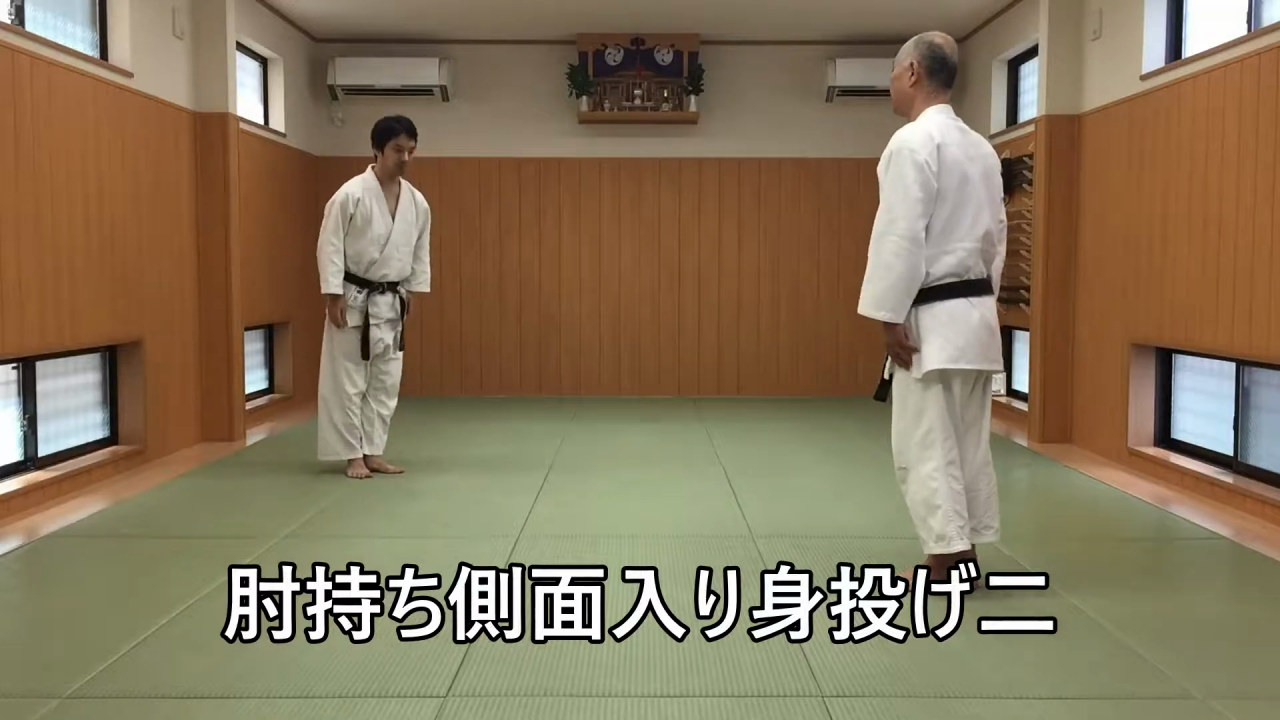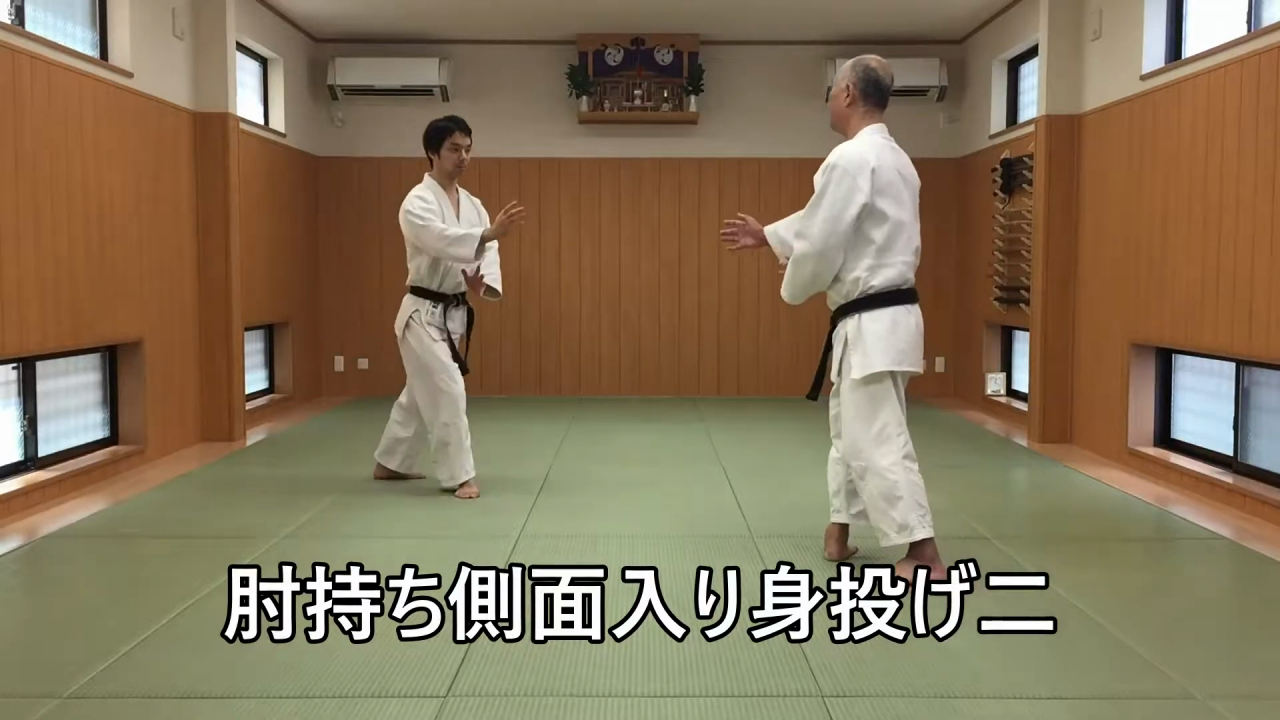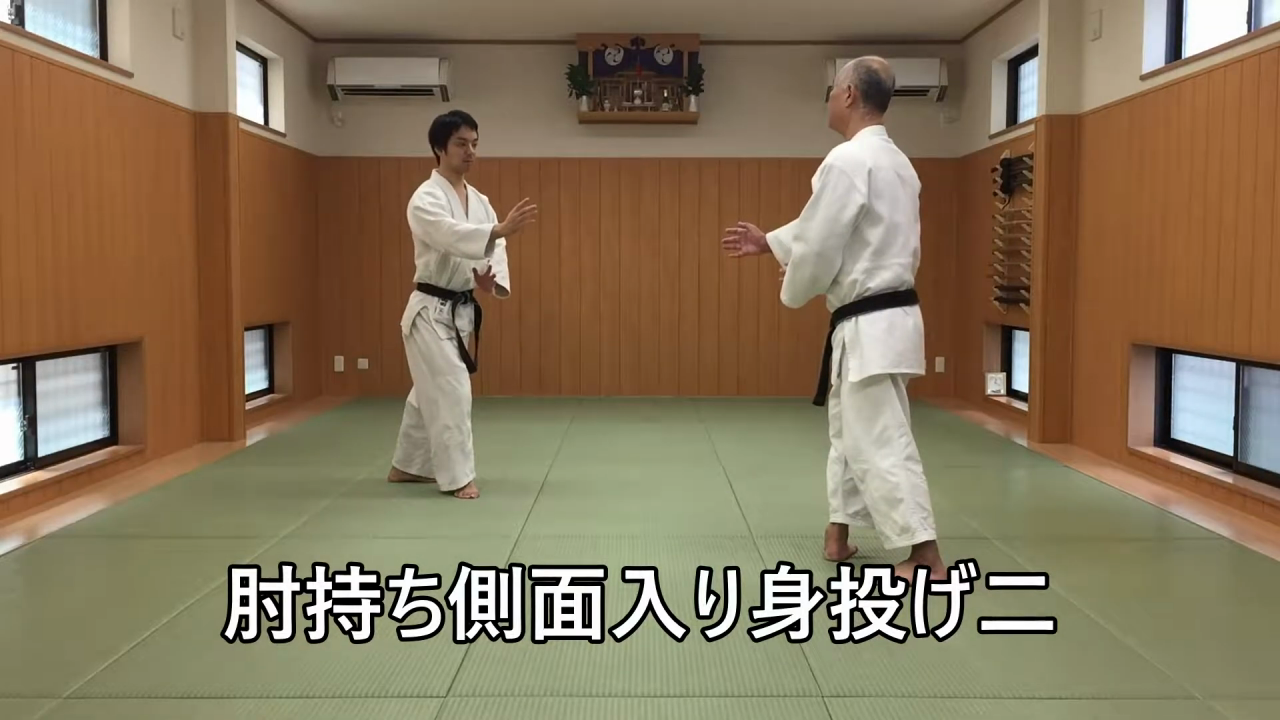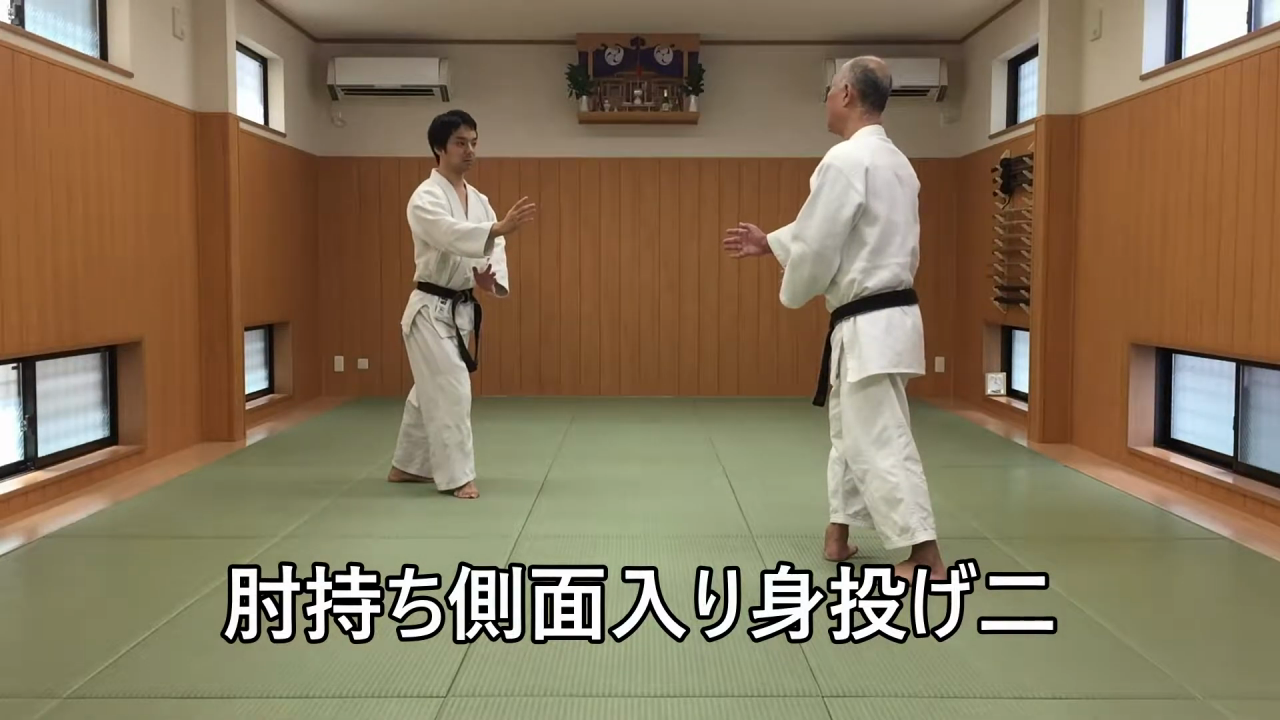
dt=1s
person 1, frame 1
left shoulder: (914, 141)
right shoulder: (980, 147)
left elbow: (899, 238)
right elbow: (994, 236)
left wrist: (890, 318)
left hip: (933, 315)
right hip: (976, 310)
left knee: (924, 446)
right knee: (967, 442)
left ankle: (948, 558)
right ankle: (963, 549)
person 1, frame 2
left shoulder: (852, 158)
right shoulder: (895, 159)
left elbow: (821, 242)
left wrist: (793, 290)
right wrist: (767, 235)
left hip: (871, 322)
right hip: (884, 315)
left knee: (879, 443)
right knee: (849, 432)
left ankle: (924, 554)
right ankle: (839, 533)
person 1, frame 3
left shoulder: (848, 160)
right shoulder: (894, 161)
left elbow: (820, 244)
left wrist: (793, 292)
right wrist: (769, 242)
left hip: (870, 325)
right hip: (884, 317)
left knee: (881, 444)
right knee: (849, 432)
left ankle: (926, 557)
right ankle: (839, 535)
person 1, frame 4
left shoulder: (846, 160)
right shoulder: (895, 161)
left elbow: (818, 244)
left wrist: (792, 293)
right wrist: (770, 242)
left hip: (868, 324)
right hip: (887, 316)
left knee: (880, 443)
right knee: (850, 433)
left ankle: (925, 556)
right ankle: (839, 534)
person 2, frame 1
left shoulder: (416, 201)
right shoulder: (351, 194)
left elbow: (420, 251)
right elbow: (330, 247)
left wrist: (411, 292)
right wrist: (334, 297)
left hip: (391, 302)
right hip: (354, 299)
left knee: (385, 383)
right knee: (347, 382)
left ankle: (372, 452)
right ankle: (351, 455)
person 2, frame 2
left shoulder: (472, 204)
right shoulder: (417, 202)
left elbow: (487, 250)
right elbow: (442, 239)
left wrist: (484, 280)
right wrist: (489, 233)
left hip: (453, 312)
right hip: (423, 313)
left knee: (421, 392)
right knee: (447, 393)
left ankle: (391, 461)
right ankle: (458, 475)
person 2, frame 3
left shoulder: (478, 201)
right shoulder: (426, 199)
left elbow: (492, 246)
right elbow: (451, 236)
left wrist: (493, 278)
right wrist: (501, 230)
left hip: (460, 310)
right hip: (431, 310)
left knee: (430, 391)
right knee: (452, 392)
left ankle: (407, 465)
right ankle: (458, 476)
person 2, frame 4
left shoulder: (477, 200)
right shoulder: (426, 198)
left elbow: (492, 246)
right elbow: (451, 234)
left wrist: (492, 278)
right wrist: (500, 228)
left hip: (460, 309)
right hip: (431, 309)
left knee: (430, 390)
right knee: (451, 391)
left ankle: (407, 465)
right ankle: (457, 475)
